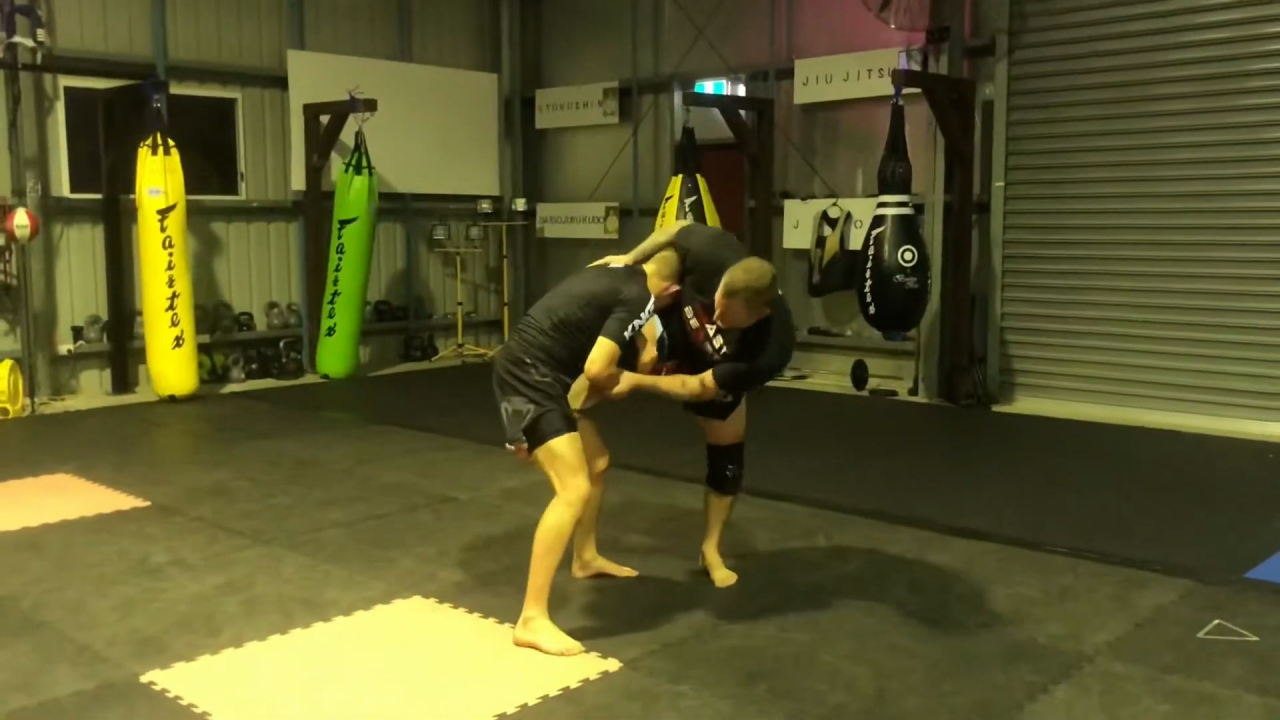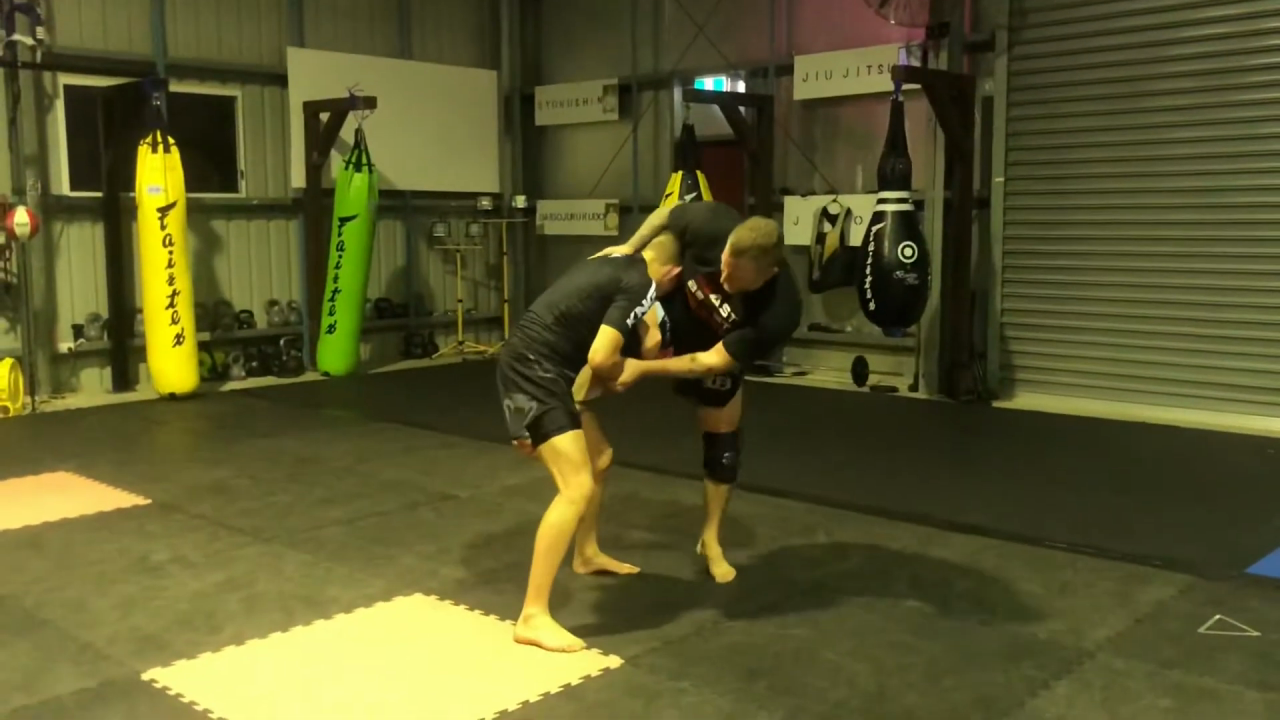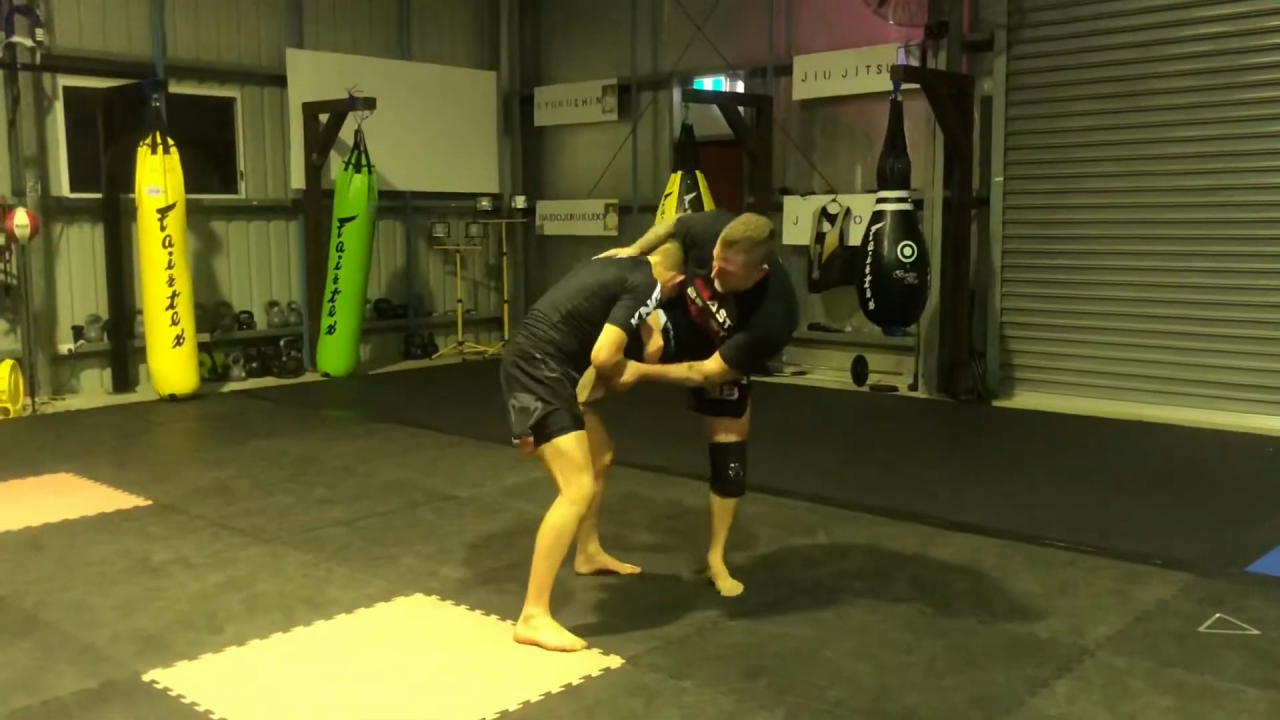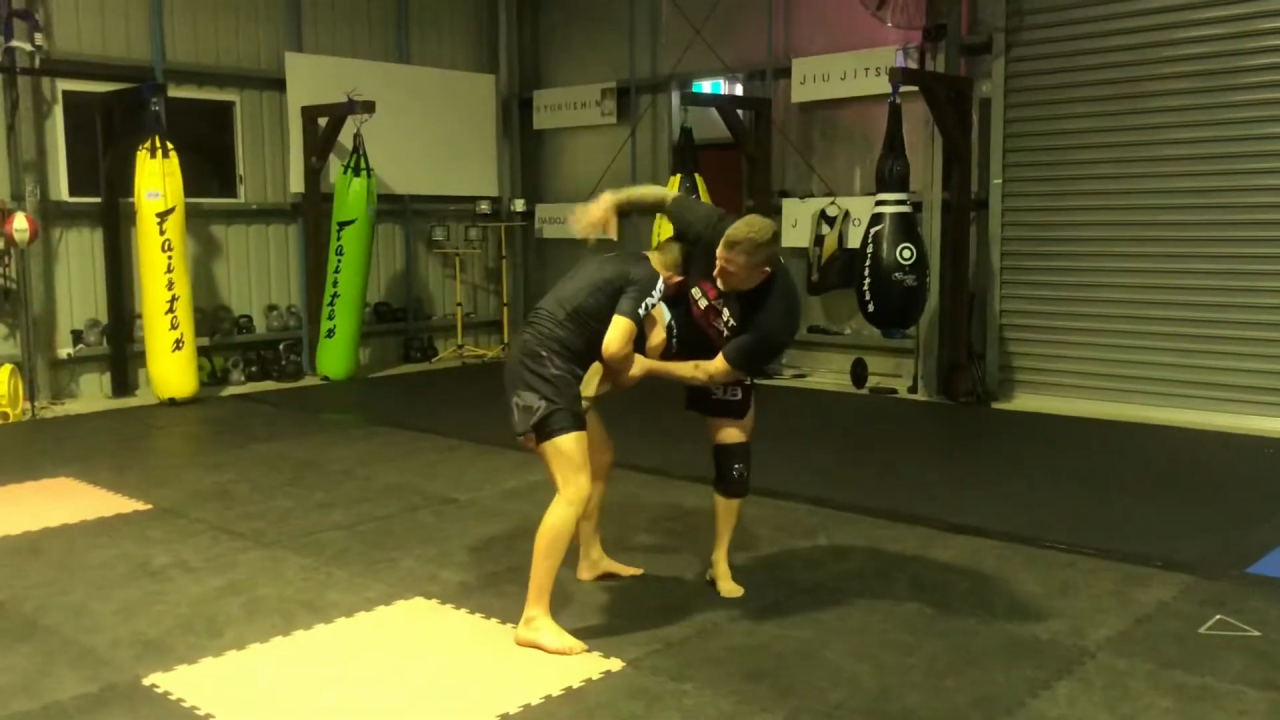
dt=0.2s
person 1, frame 1
left shoulder: (618, 272)
right shoulder: (638, 297)
right elbow: (597, 369)
right wrist: (618, 387)
left hip: (532, 370)
right hip: (530, 376)
left knee: (596, 462)
right knee: (574, 490)
left ankle: (586, 558)
right ankle: (532, 619)
person 1, frame 2
left shoulder: (616, 264)
right shoulder: (641, 285)
right elbow: (601, 358)
right wrist: (623, 375)
left hip: (533, 365)
right hip: (534, 372)
left knee: (598, 458)
right knee: (577, 488)
left ankle: (587, 554)
right ankle: (533, 617)
person 1, frame 3
left shoulder: (620, 264)
right shoulder: (646, 285)
right elbow: (603, 356)
right wrist: (620, 378)
left hip: (536, 363)
right hip: (539, 370)
left knee: (600, 456)
right knee: (578, 489)
left ankle: (589, 553)
right ankle: (533, 617)
person 1, frame 4
left shoulder: (622, 263)
right shoulder: (649, 279)
right elbow: (613, 348)
right wrist: (625, 374)
left hip: (537, 359)
right hip: (544, 367)
left knee: (600, 457)
right knee: (576, 490)
left ankle: (591, 559)
right ankle: (534, 619)
person 2, frame 1
left shoulder: (769, 351)
right shoulder: (713, 254)
left elbow: (700, 388)
right elbow: (678, 230)
left wrist: (636, 381)
right wrist: (630, 259)
left hip: (719, 371)
right hip: (671, 327)
left knee: (727, 456)
left ankle: (711, 550)
person 2, frame 2
left shoulder: (780, 312)
right shoulder: (712, 225)
left elbow: (711, 362)
right elbow: (667, 214)
left wrist: (643, 368)
right wrist: (630, 248)
left hip: (718, 352)
right hip: (670, 310)
left knee: (723, 444)
left ankle: (710, 540)
person 2, frame 3
left shoulder: (774, 318)
right shoulder: (710, 229)
left elbow: (711, 372)
right elbow: (674, 225)
left wrist: (643, 372)
right wrist: (634, 251)
left hip: (721, 363)
right hip: (675, 320)
left knee: (729, 457)
left ankle: (716, 559)
person 2, frame 4
left shoulder: (776, 319)
right shoulder: (712, 229)
left elbow: (714, 372)
right elbow: (664, 197)
left wrist: (649, 366)
right wrist: (612, 200)
left hip: (723, 366)
right hip: (676, 324)
left knee: (733, 459)
left ankle: (719, 561)
